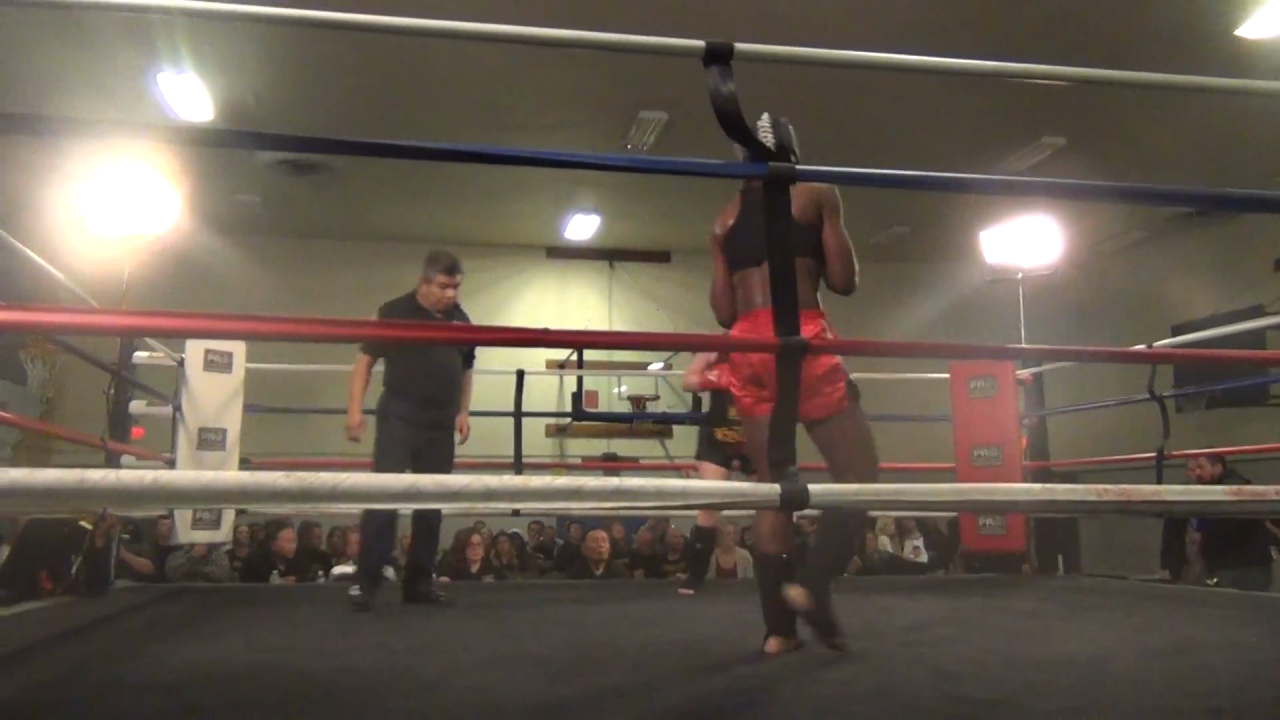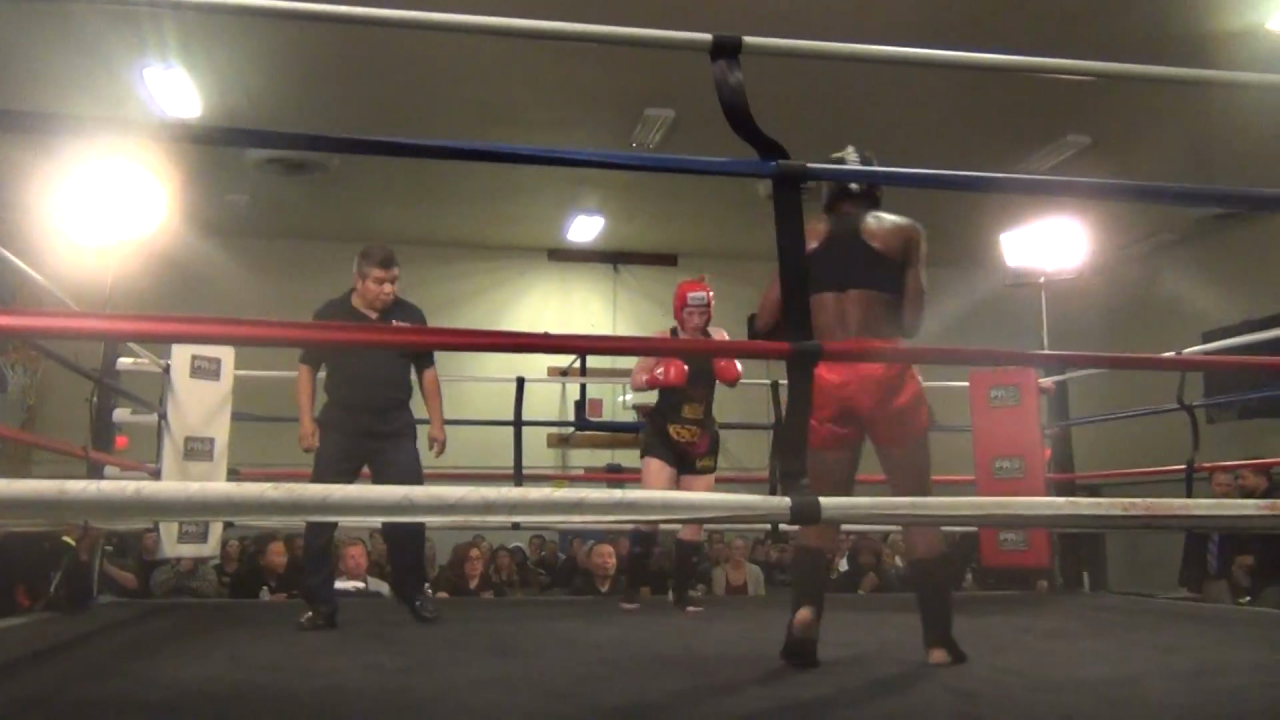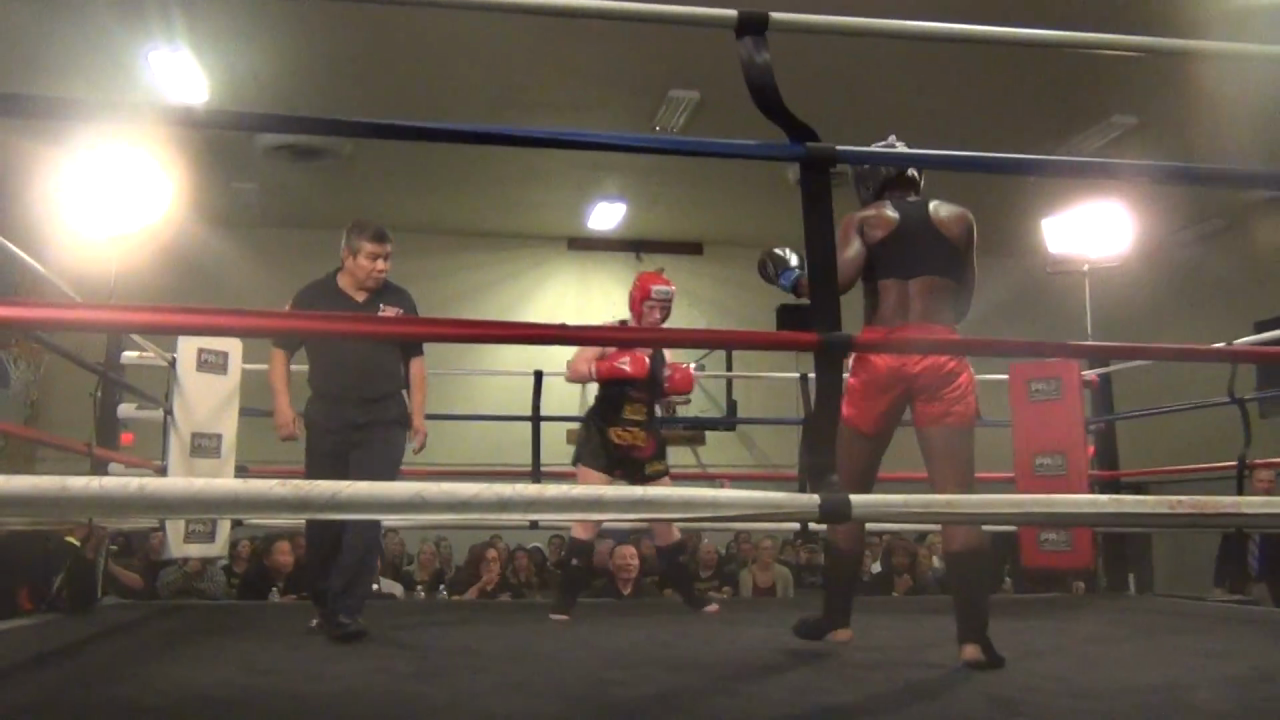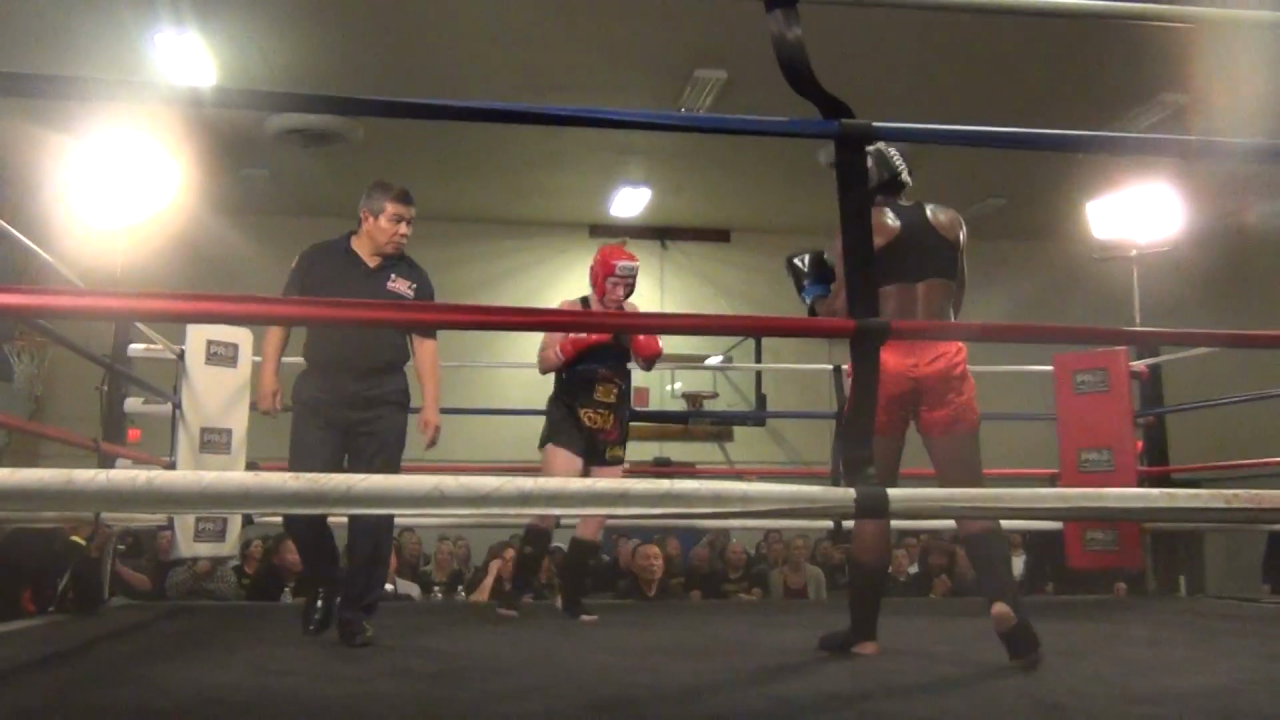
dt=0.3s
person 1, frame 1
left shoulder: (725, 214)
right shoulder: (817, 194)
left elbow: (723, 306)
right elbow: (844, 280)
left hip: (745, 346)
right hip: (803, 340)
left knee: (773, 492)
right knee: (858, 474)
left ankle: (778, 627)
right ankle: (809, 585)
person 1, frame 2
left shoulder: (804, 238)
right shoulder: (904, 231)
left elbow: (766, 322)
right elbow: (910, 322)
left wrist: (807, 337)
left hip: (822, 373)
right hip: (885, 370)
left ankle: (805, 610)
right ankle: (940, 640)
person 1, frame 3
left shoulder: (864, 220)
right shoulder: (959, 219)
left elbow: (834, 281)
right elbow: (961, 304)
left wrist: (788, 274)
left hip: (881, 358)
right hip: (942, 359)
left knee: (851, 491)
right knee: (955, 498)
left ankle: (835, 617)
right ankle: (974, 637)
person 1, frame 4
left shoulder: (863, 229)
right shoulder: (951, 221)
left elbow: (842, 314)
left wrist: (811, 290)
left hip: (884, 362)
right hip: (943, 357)
right knee: (966, 494)
left ankle: (862, 630)
right ankle: (1004, 604)
person 2, frame 1
left shoulder: (460, 320)
right shoulder: (394, 312)
left elbow: (465, 371)
right elbow: (365, 360)
left wrist: (463, 411)
right wrist: (355, 409)
left hip: (440, 421)
right hip: (399, 414)
left knee: (430, 503)
left ankle: (417, 582)
right ankle: (365, 581)
person 2, frame 2
left shoulder: (410, 316)
right shoulder: (330, 315)
left elbow: (426, 371)
right elbow: (307, 368)
left wrist: (436, 421)
right wrist: (307, 420)
left hip: (394, 428)
right hip: (341, 426)
left ankle: (413, 590)
right ankle: (319, 604)
person 2, frame 3
left shoulder: (400, 302)
right shoulder: (311, 298)
left elbow: (414, 360)
right elbow: (282, 352)
left wrist: (417, 414)
right wrist: (283, 405)
left hip: (382, 421)
right hip: (327, 421)
right knee: (324, 516)
left ankle: (346, 609)
right ankle: (326, 605)
person 2, frame 4
left shoulder: (412, 278)
right shoulder: (317, 260)
left elbow: (425, 343)
left wrist: (431, 404)
right wrist: (268, 375)
left hip: (382, 403)
right hip: (319, 397)
left knee: (373, 510)
left ankle: (355, 611)
right ankle: (324, 584)
person 3, frame 1
right shoulder: (713, 353)
right elbow: (688, 382)
right wrist: (710, 379)
right hip: (717, 434)
right knee: (709, 507)
right ankle: (693, 577)
person 3, frame 2
left shoulder: (719, 339)
right shoulder: (664, 339)
left elbow: (730, 378)
right elbow: (636, 382)
left wrist: (733, 370)
right wrist: (656, 377)
left hip: (701, 435)
right hip: (663, 432)
left knee: (693, 518)
left ankle: (682, 593)
right ankle: (631, 587)
person 3, frame 3
left shoulder: (661, 344)
right elbow: (573, 371)
left wrist: (676, 387)
right wrist: (610, 368)
left hip: (645, 437)
right hip: (603, 434)
left knee: (665, 519)
right knee: (589, 518)
left ankle: (690, 594)
right ankle: (565, 597)
person 3, frame 4
left shoulder: (630, 314)
right shoulder: (572, 310)
left elbow: (644, 363)
right elbow: (544, 364)
left wrist: (650, 350)
right wrist: (575, 341)
left hip: (611, 422)
right hip: (569, 416)
left knee: (595, 515)
left ankle: (573, 599)
right ankle: (516, 590)
